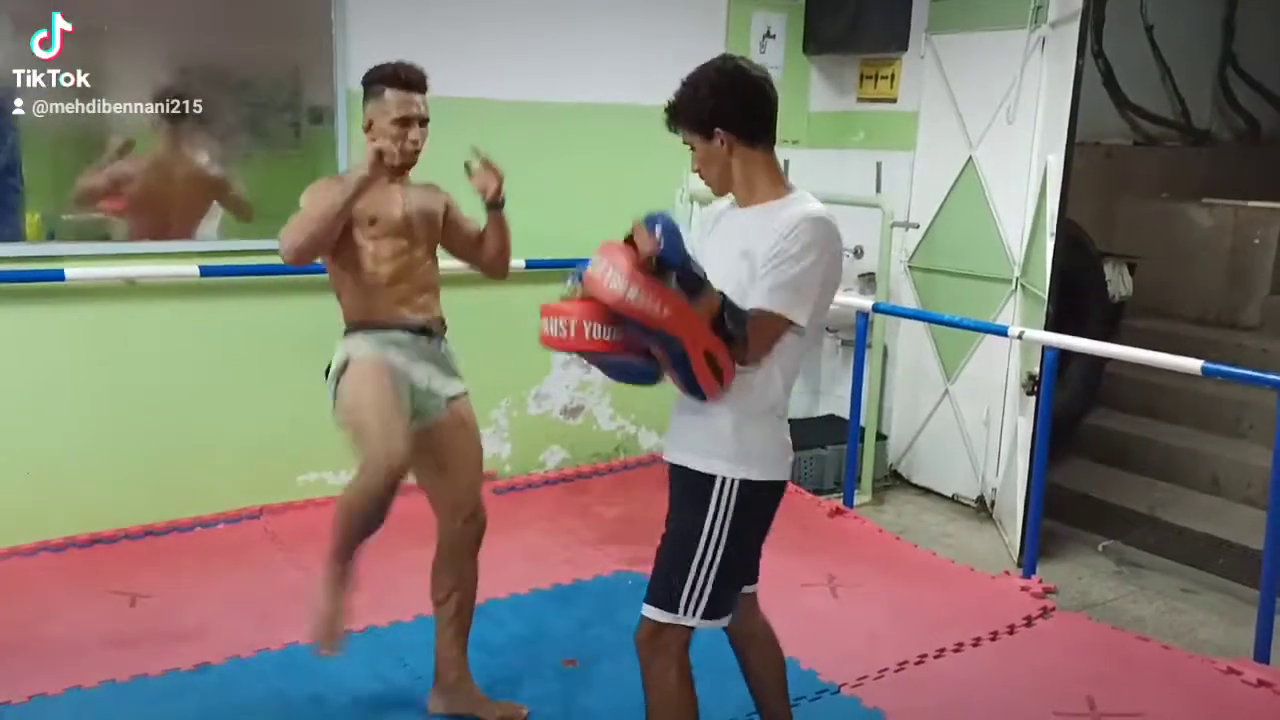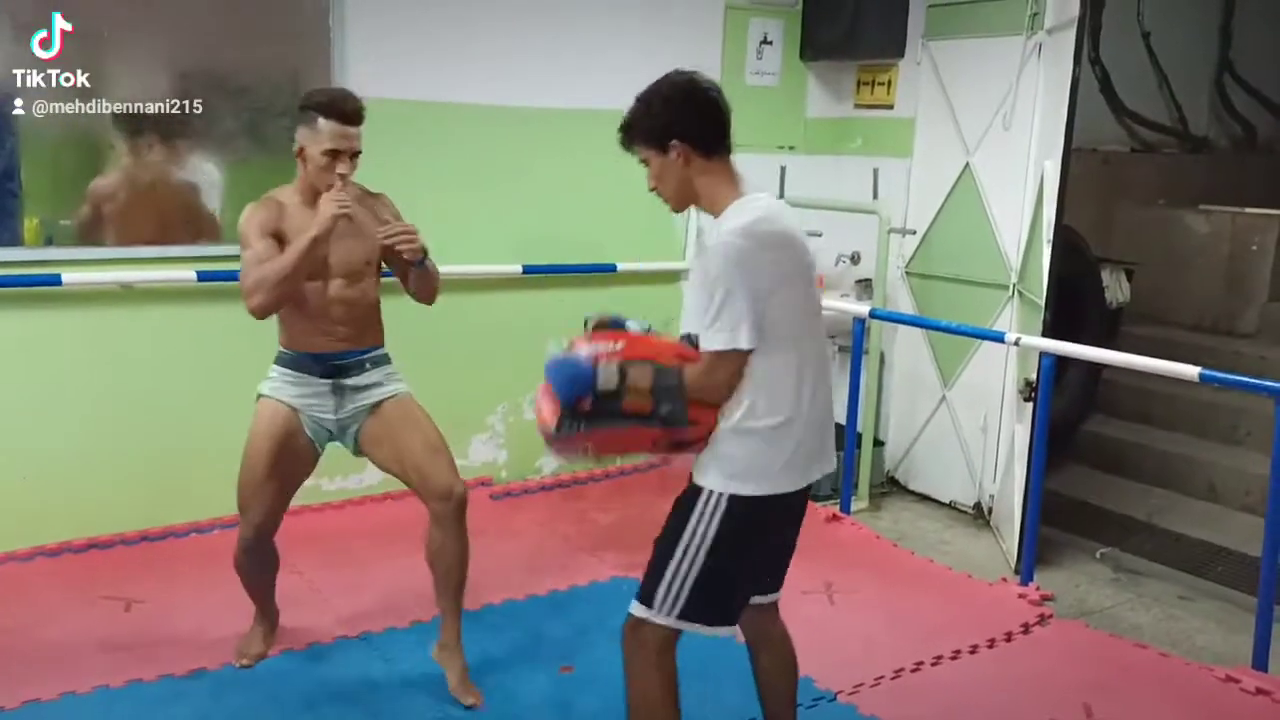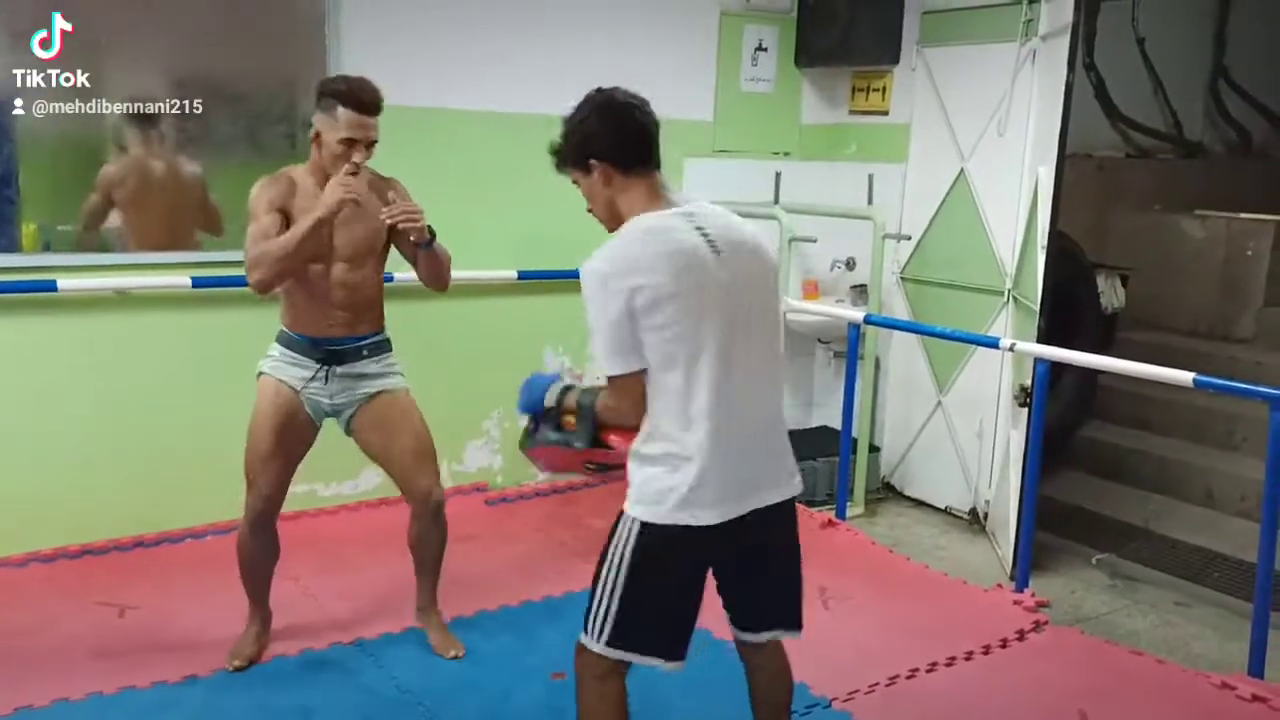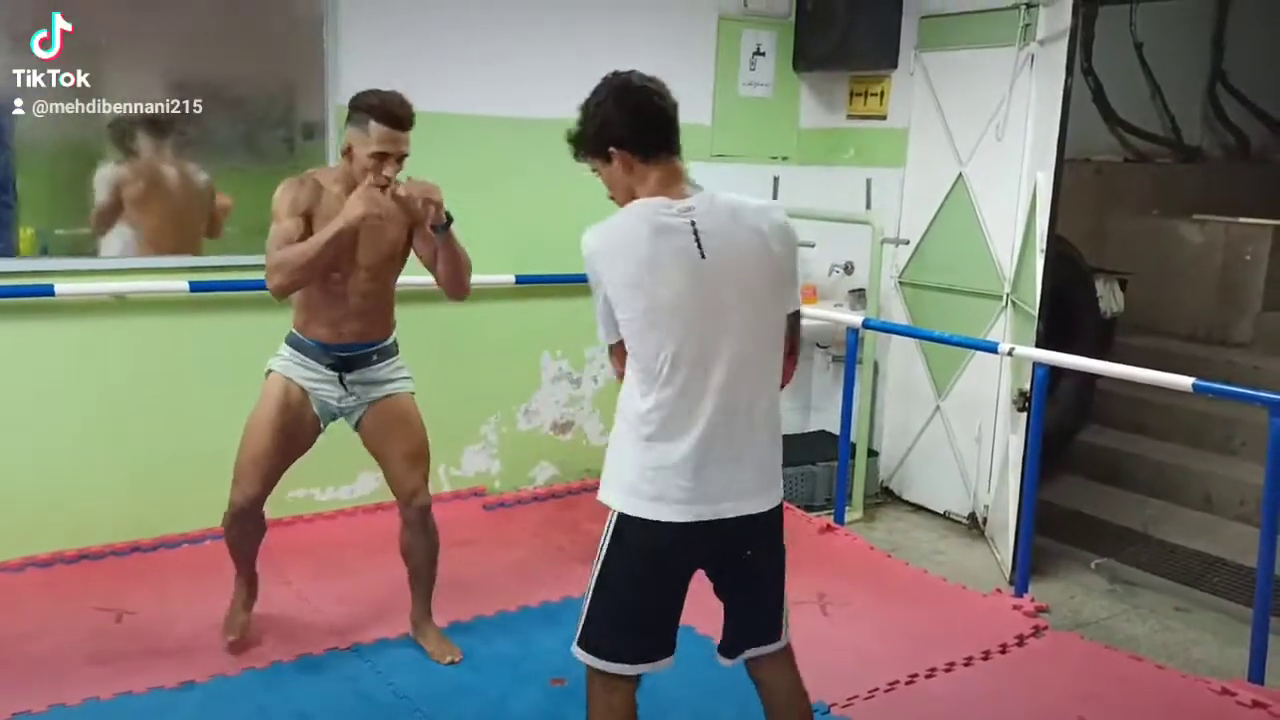
dt=0.3s
person 1, frame 1
left shoulder: (806, 228)
right shoulder: (723, 216)
left elbow: (750, 344)
left wrist: (681, 275)
left hip: (732, 459)
right hip: (703, 448)
left knee: (661, 634)
right knee: (735, 606)
person 1, frame 2
left shoulder: (734, 239)
right shoulder: (763, 220)
left elbow: (713, 381)
left wrist: (608, 377)
left hip: (744, 471)
right hip: (787, 461)
left knee: (648, 633)
right knee: (756, 609)
person 1, frame 3
left shoulder: (614, 264)
right shoulder: (747, 236)
left elbow: (624, 408)
left wrist: (562, 398)
left hip: (678, 500)
right hip: (767, 485)
left knee: (602, 663)
right knee: (757, 635)
person 1, frame 4
left shoulder: (607, 243)
right shoulder: (771, 226)
left elbow: (625, 366)
right elbow: (787, 355)
left hip: (654, 498)
right hip: (752, 490)
right knee: (770, 652)
person 2, frame 1
left shoulder: (433, 197)
right shoulder: (329, 192)
left elbow: (494, 267)
right elbow: (295, 250)
left wrist: (494, 207)
right wrist: (362, 181)
left hip: (439, 364)
right hip: (372, 355)
left knee: (466, 522)
right knee: (386, 468)
right ankle: (338, 578)
person 2, frame 2
left shoulder: (376, 208)
right shoulder: (264, 214)
left elbow: (426, 296)
right elbow: (257, 300)
left wrist: (415, 260)
right wrist: (316, 230)
left hip: (372, 380)
right hip: (297, 382)
left knee: (449, 496)
right knee: (253, 529)
left ankle: (450, 646)
right ankle: (265, 619)
person 2, frame 3
left shoulder: (389, 193)
right shoulder: (276, 189)
left elbow: (440, 282)
right elbow: (259, 275)
left wrist: (422, 238)
right wrist: (321, 213)
left hip: (370, 364)
right hip: (297, 362)
left knee: (428, 498)
right knee: (260, 507)
left ankle: (428, 611)
right ankle: (259, 618)
person 2, frame 4
left shoulder: (410, 203)
right shoulder: (300, 193)
left elbow: (459, 288)
right elbow: (278, 279)
left wrist: (440, 223)
right wrist: (343, 222)
left hip: (378, 369)
right hip: (304, 363)
left knee: (417, 504)
right knee: (245, 500)
left ankle: (422, 619)
right ankle: (245, 589)
